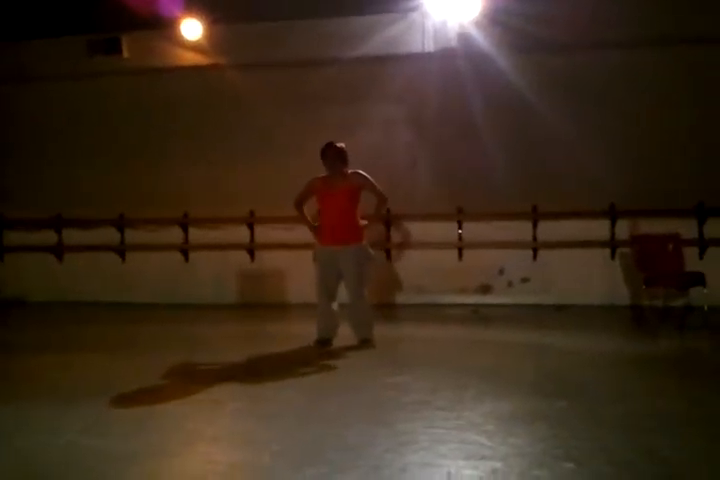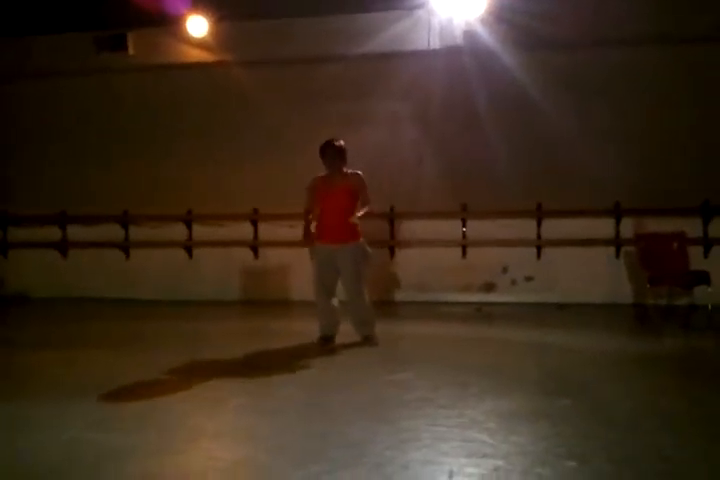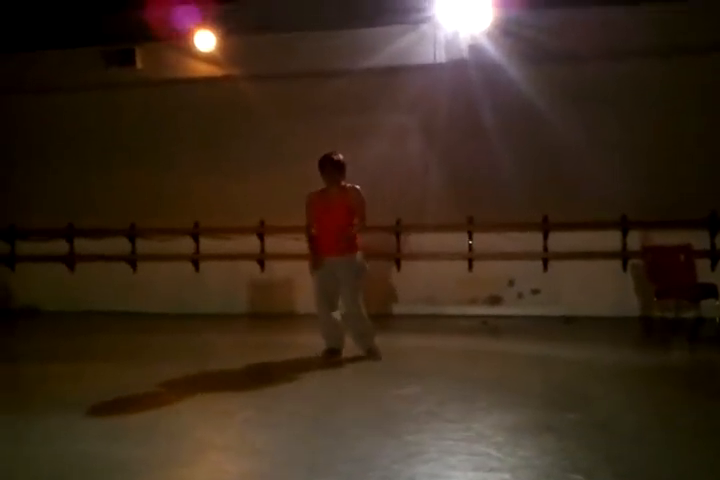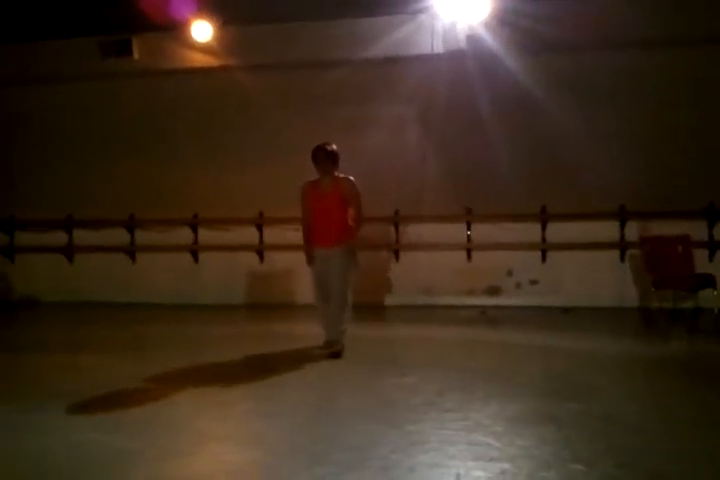
dt=0.3s
person 1, frame 1
left shoulder: (356, 178)
right shoulder: (317, 183)
left elbow: (382, 198)
right elbow: (298, 202)
left wrist: (369, 221)
right wrist: (310, 224)
left hip: (352, 245)
right hip: (325, 246)
left knee: (357, 292)
right knee: (324, 293)
left ankle: (365, 335)
right ankle: (325, 334)
person 1, frame 2
left shoulder: (355, 178)
right shoulder: (316, 183)
left elbow: (366, 205)
right elbow: (308, 211)
left wrist: (356, 216)
right wrist: (307, 229)
left hip: (350, 243)
right hip: (322, 244)
left knee: (355, 290)
right knee: (323, 291)
left ankle: (367, 332)
right ankle: (328, 332)
person 1, frame 3
left shoulder: (353, 193)
right shoulder: (314, 198)
left elbow: (362, 221)
right elbow: (309, 228)
left wrist: (350, 235)
right wrist: (313, 252)
left hip: (348, 256)
right hip: (323, 258)
left knee: (353, 304)
right knee: (324, 305)
left ankle: (368, 345)
right ankle: (333, 345)
person 1, frame 4
left shoulder: (347, 184)
right shoulder: (308, 188)
left elbow: (357, 214)
right elbow: (306, 220)
left wrist: (352, 241)
right wrist: (307, 247)
left hip: (341, 248)
right hip: (318, 249)
left knee: (339, 294)
right knee: (323, 296)
left ankle: (336, 339)
right ankle: (331, 336)
